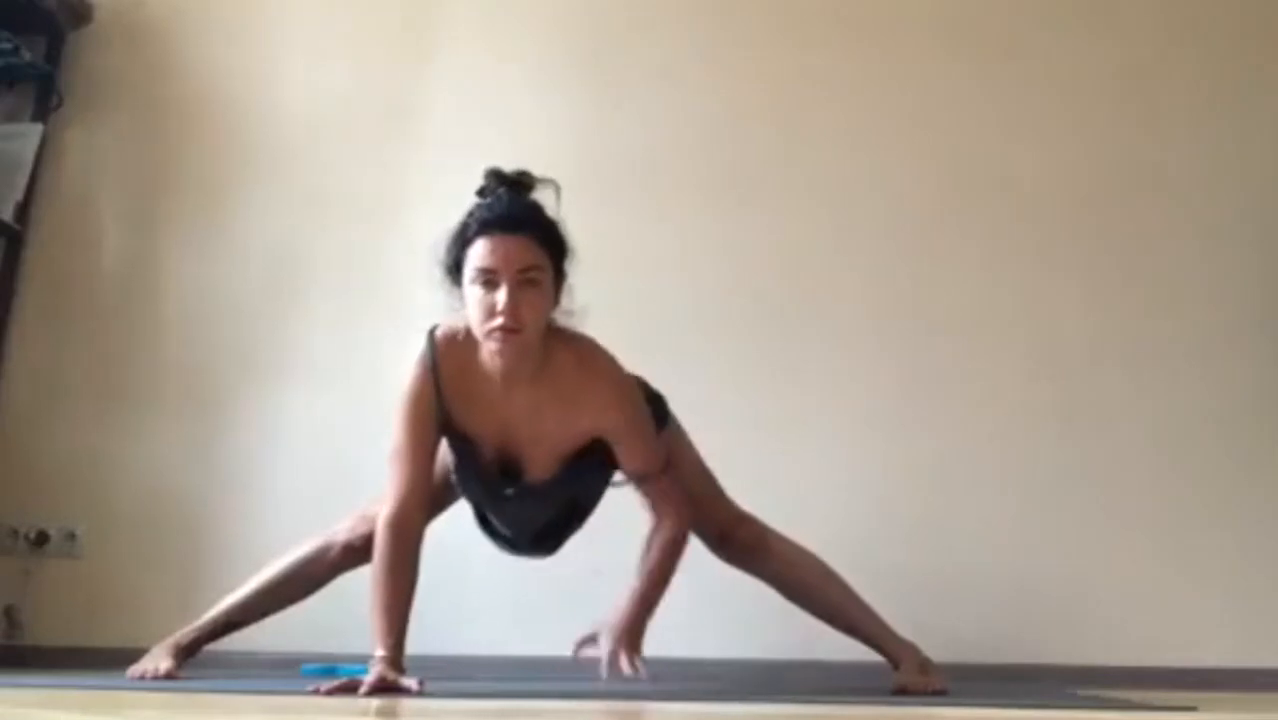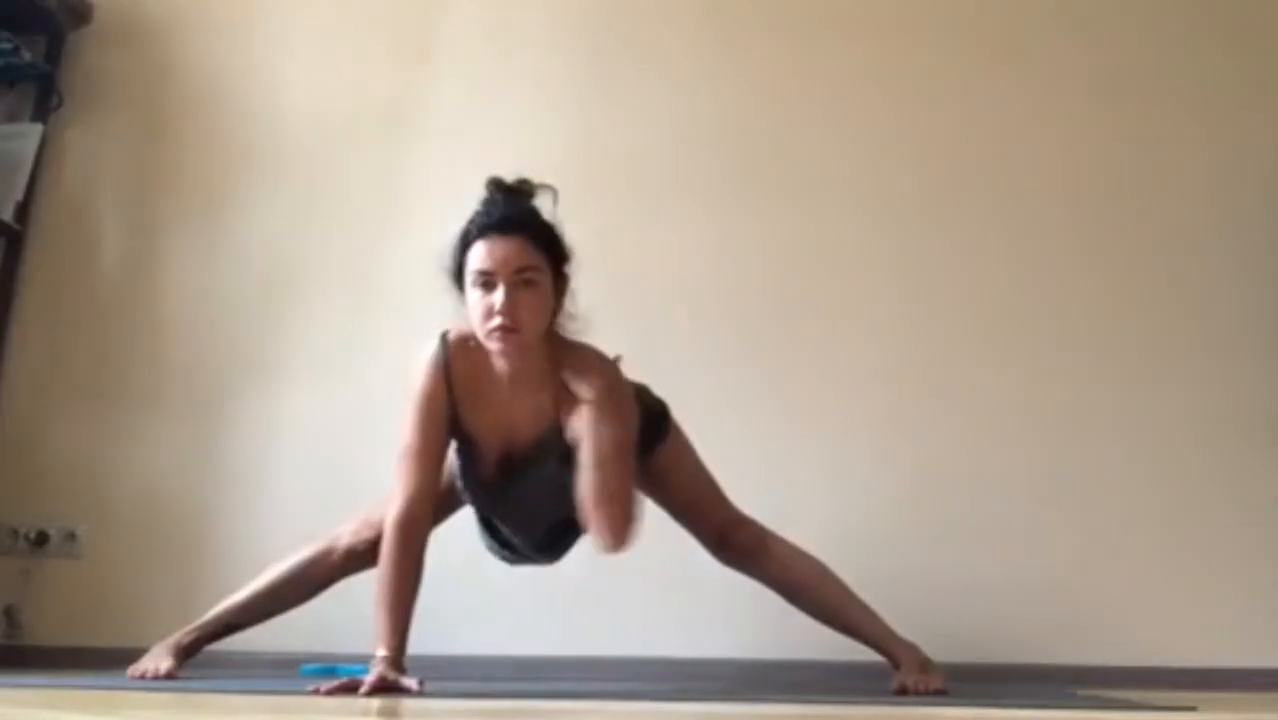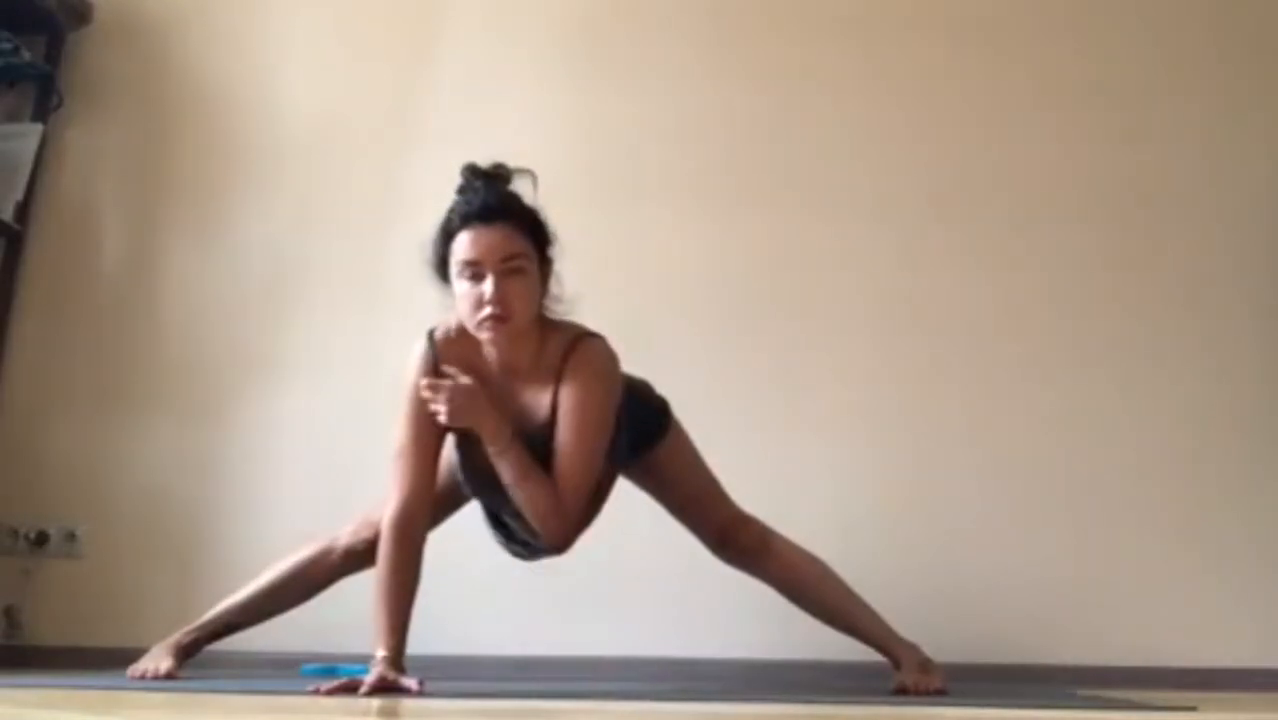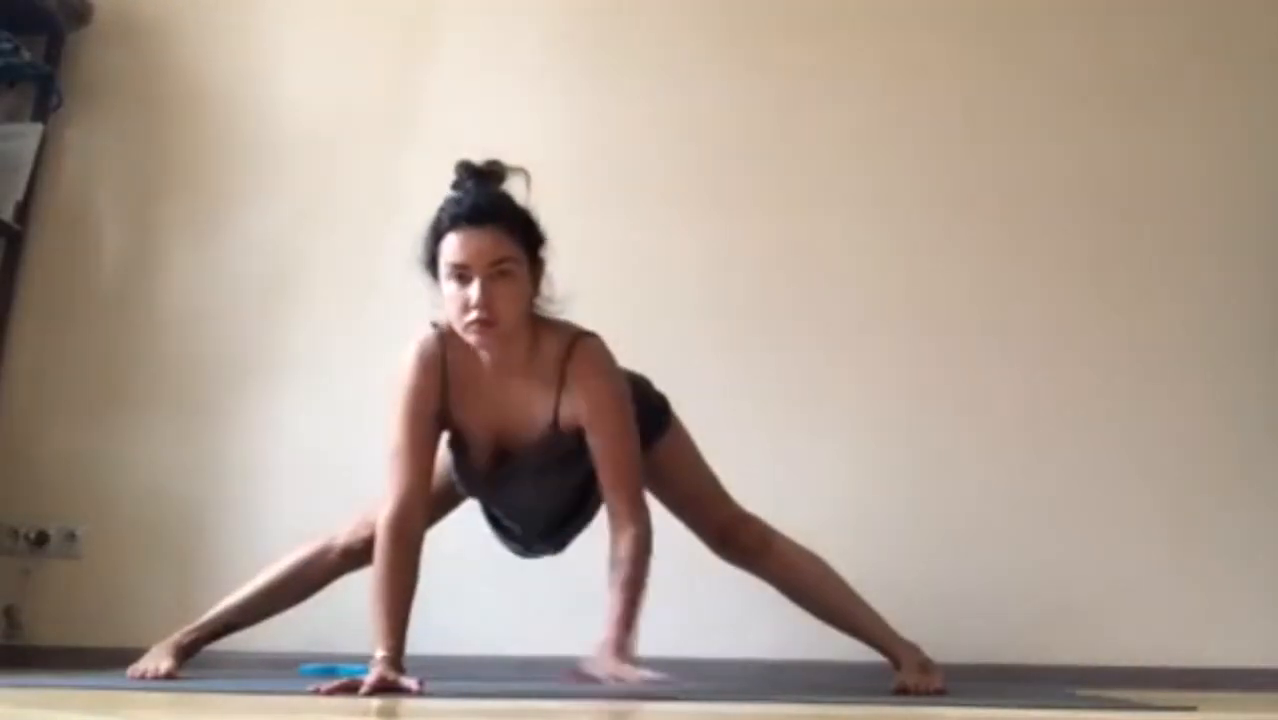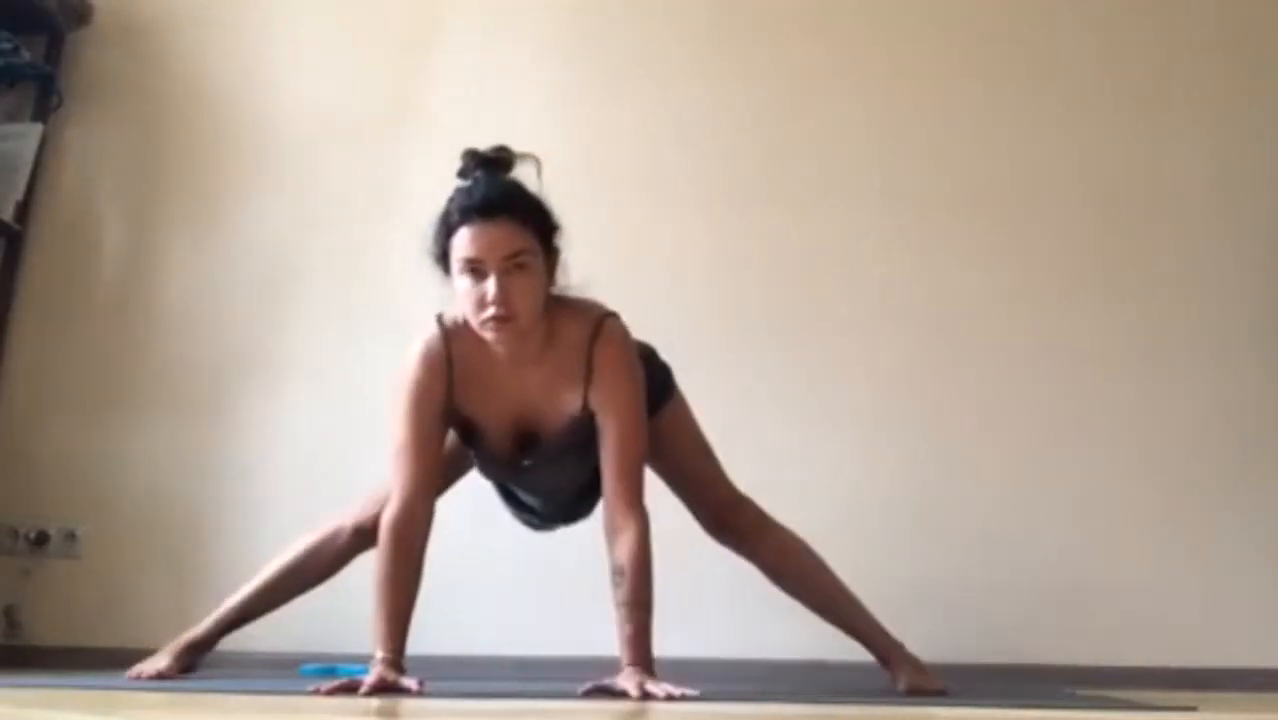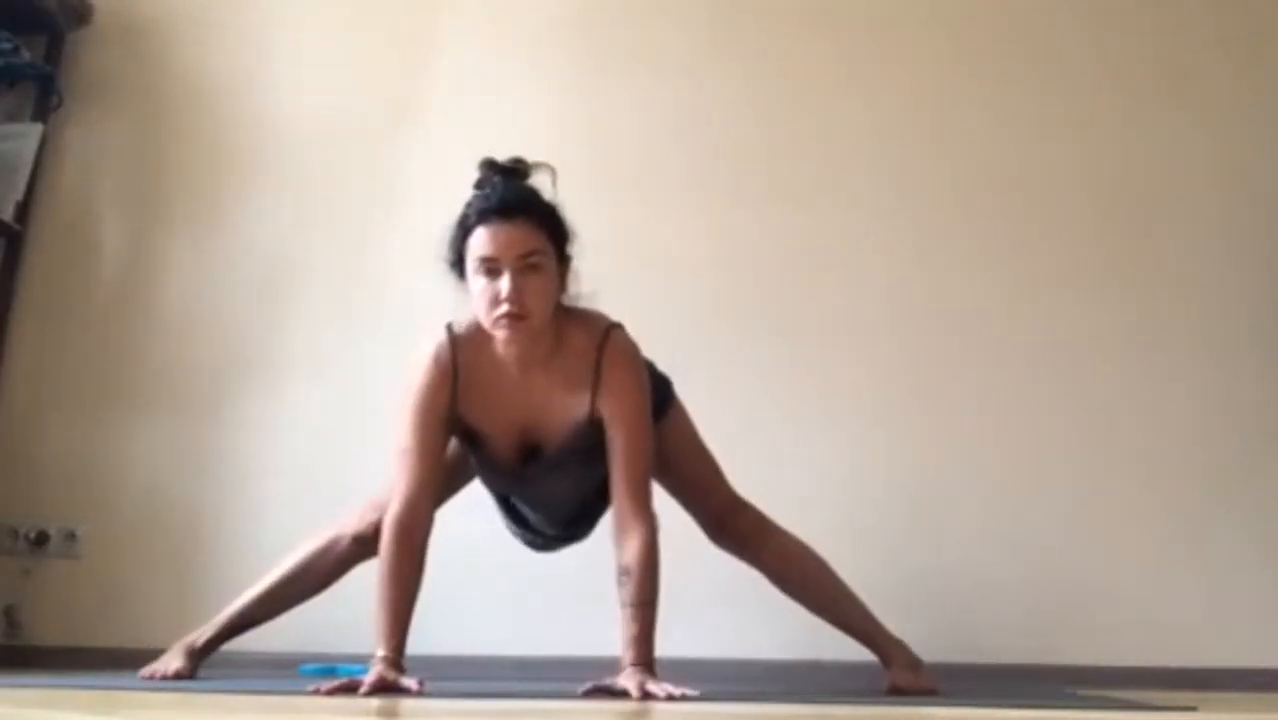
dt=0.5s
person 1, frame 1
left shoulder: (598, 382)
right shoulder: (437, 361)
left elbow: (675, 512)
right elbow: (398, 520)
left wrist: (630, 620)
right wrist: (385, 658)
left hip: (608, 437)
right hip: (477, 451)
left knee: (736, 535)
right knee: (353, 538)
left ankle: (901, 650)
right ankle: (184, 638)
person 1, frame 2
left shoulder: (600, 384)
right shoulder: (445, 363)
left elbow: (613, 536)
right elbow: (407, 518)
left wrist: (596, 409)
right wrist: (386, 658)
left hip: (606, 428)
right hip: (487, 449)
left knee: (739, 541)
right knee: (362, 540)
left ankle: (901, 649)
right ankle: (184, 636)
person 1, frame 3
left shoulder: (588, 362)
right shoulder: (437, 356)
left elbow: (558, 526)
right elbow: (404, 518)
left wrist: (490, 426)
right wrist: (386, 658)
left hip: (619, 428)
right hip: (488, 442)
left knee: (739, 538)
right knee: (361, 539)
left ankle: (903, 650)
right ankle: (184, 639)
person 1, frame 4
left shoulder: (585, 365)
right shoulder: (431, 360)
left elbow: (628, 520)
right elbow: (398, 519)
left wrist: (618, 641)
right wrist: (386, 659)
left hip: (618, 425)
right hip: (482, 452)
left knee: (740, 538)
right knee: (355, 541)
left ankle: (902, 650)
right ankle: (184, 637)
person 1, frame 5
left shoulder: (604, 345)
right shoulder: (439, 353)
left elbow: (625, 520)
right elbow: (406, 515)
left wrist: (637, 663)
right wrist: (386, 659)
left hip: (628, 400)
right hip: (489, 429)
left knee: (736, 520)
right knee: (364, 521)
left ankle: (895, 653)
right ankle: (191, 640)
person 1, frame 6
left shoulder: (611, 357)
right shoulder: (448, 361)
left elbow: (634, 523)
right elbow: (404, 521)
left wrist: (637, 661)
right wrist: (387, 658)
left hip: (627, 411)
right hip: (490, 438)
left knee: (735, 525)
right knee: (364, 527)
left ankle: (894, 649)
right ankle: (198, 638)
